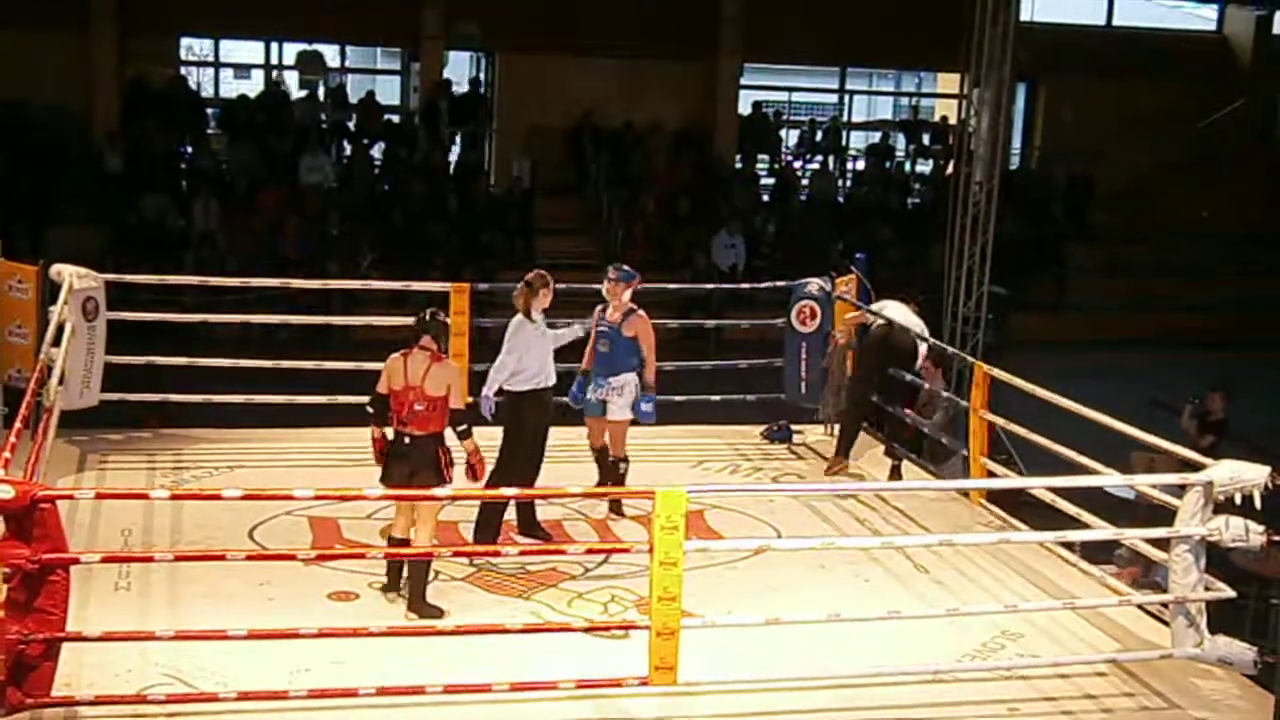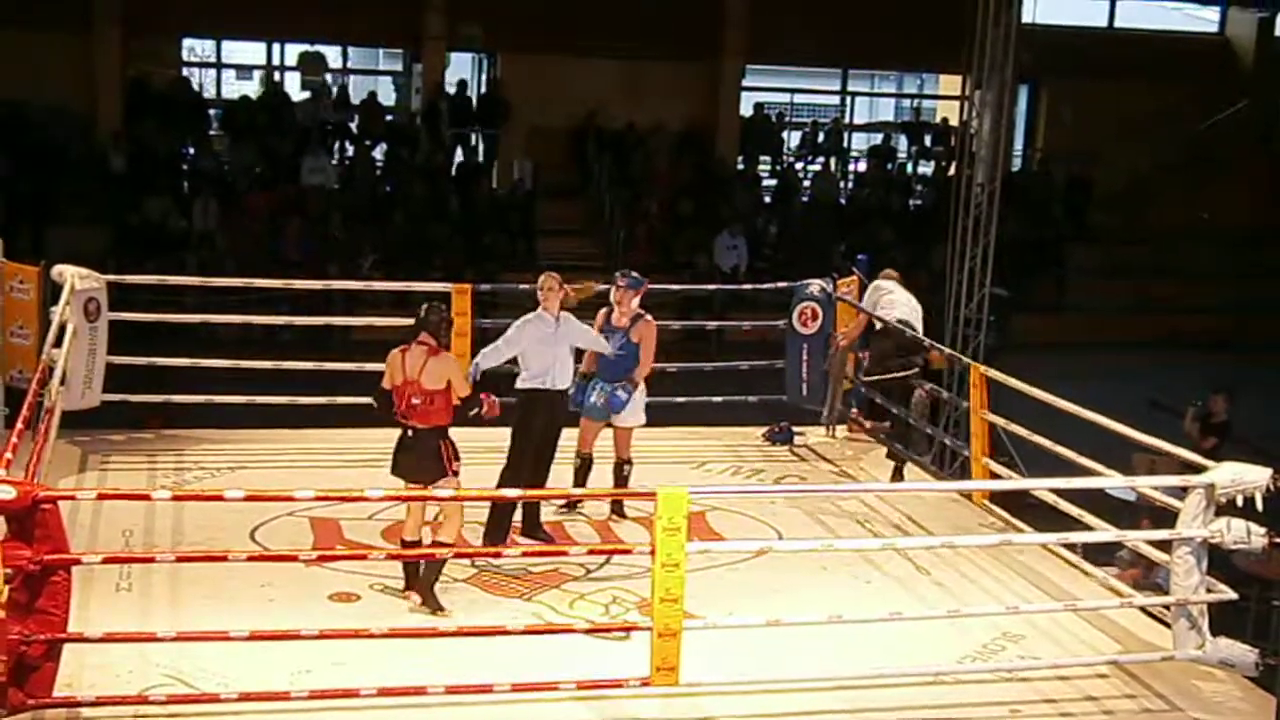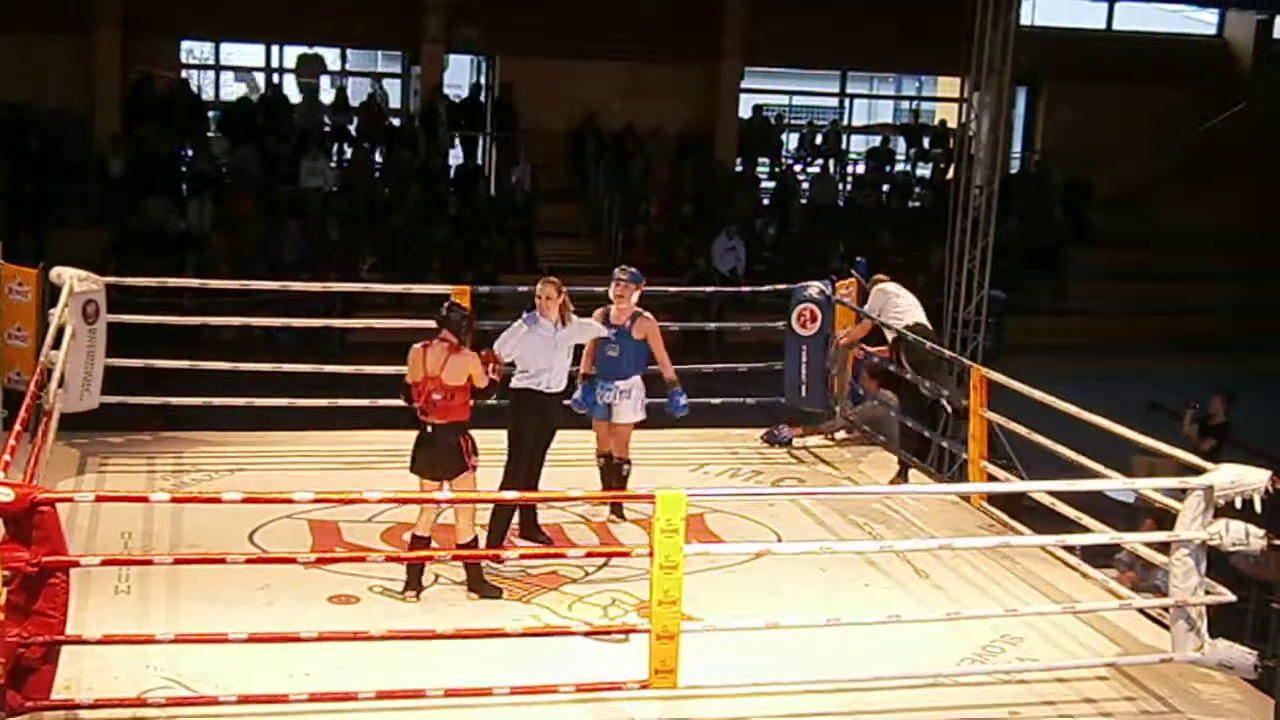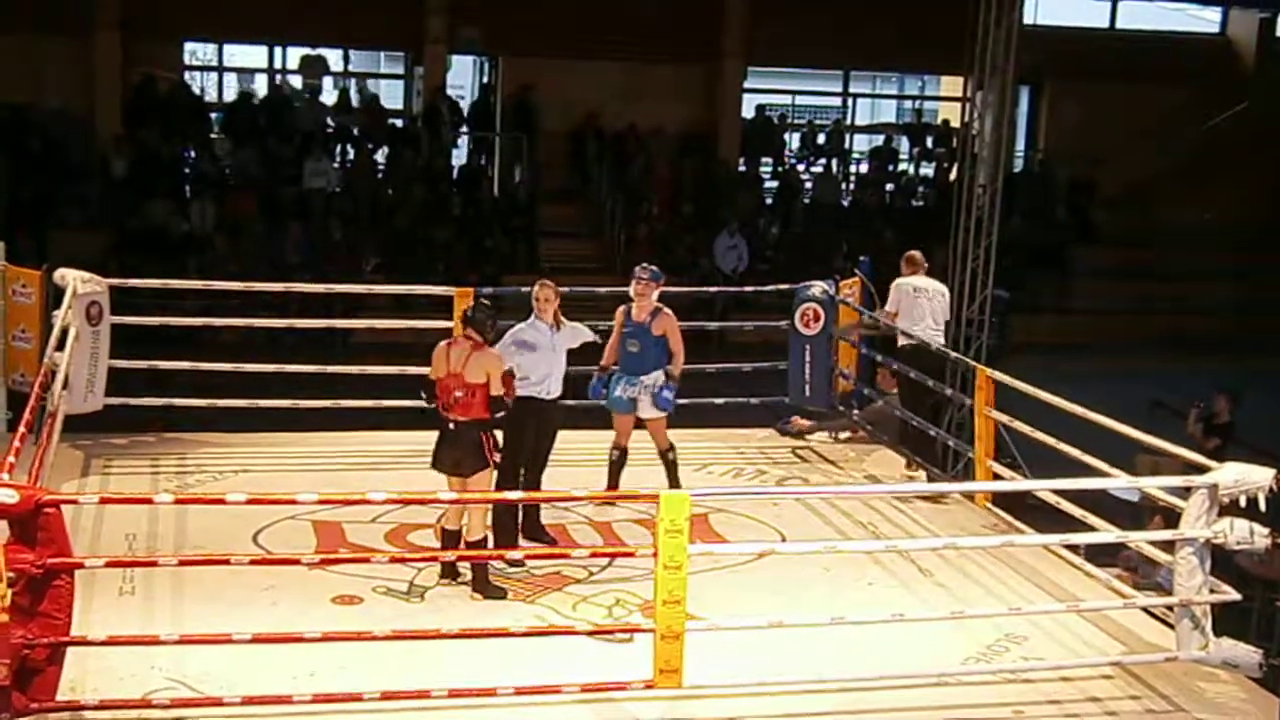
dt=0.5s
person 1, frame 1
left shoulder: (394, 362)
right shoulder: (449, 370)
left elbow: (376, 407)
right elbow: (458, 420)
left wrist: (378, 439)
right wrist: (474, 455)
left hip: (399, 449)
right hip: (430, 453)
left knee: (402, 516)
right knee: (425, 527)
left ankle: (392, 583)
right ankle: (416, 601)
person 1, frame 2
left shoulder: (396, 357)
right shoulder: (447, 362)
left elbow: (383, 402)
right elbow: (469, 404)
right wrist: (487, 405)
left hip: (407, 443)
right hip: (435, 445)
left knee: (414, 513)
right knee: (452, 518)
left ankle: (411, 584)
right ankle: (423, 589)
person 1, frame 3
left shoulder: (417, 352)
right shoulder: (466, 358)
left elbow: (410, 394)
right elbow: (485, 391)
right wrist: (493, 371)
left hip: (426, 439)
right hip: (454, 441)
left knee: (427, 511)
right knee: (465, 515)
left ankle: (412, 584)
right ankle: (475, 583)
person 1, frame 4
left shoulder: (442, 350)
right shoulder: (490, 358)
left elbow: (430, 394)
right elbow: (497, 409)
right wrist: (507, 394)
left hip: (449, 435)
right hip: (476, 438)
left knee: (456, 503)
right knee: (477, 512)
left ankle: (448, 569)
right ankle: (480, 583)
person 2, frame 1
left shoulder: (538, 322)
right shoulder: (521, 325)
right elbow: (505, 361)
left wrist: (578, 330)
right wrist: (488, 391)
left hip: (541, 397)
right hip: (522, 399)
left knee: (531, 465)
right knee: (509, 467)
left ankle: (527, 522)
right ankle: (485, 533)
person 2, frame 2
left shoulder: (569, 323)
right shoulder: (527, 325)
left elbow: (589, 338)
right elbow: (501, 350)
left wrist: (610, 349)
right wrist: (480, 362)
left hip: (558, 398)
right hip: (532, 397)
left knee: (542, 463)
right knee: (518, 465)
left ankle: (531, 524)
right ankle: (494, 535)
person 2, frame 3
left shoulder: (570, 326)
right shoulder: (528, 328)
left elbow: (590, 328)
right elbow: (501, 352)
left wrist: (607, 333)
right wrist: (523, 325)
left hip: (552, 400)
right hip: (526, 398)
left knee: (534, 465)
right knee: (516, 468)
left ankle: (529, 525)
right ankle: (496, 538)
person 2, frame 4
left shoulder: (563, 330)
right shoulder: (521, 333)
left elbow: (578, 332)
right elbow: (496, 358)
left wrist: (592, 337)
right wrist: (510, 352)
left hip: (550, 406)
right hip: (524, 406)
left knee: (535, 469)
right knee: (510, 473)
left ankle: (531, 525)
right ankle: (505, 543)
person 3, frame 1
left shoulder: (637, 319)
right shoulder: (600, 311)
left elbow: (649, 358)
left wrist: (648, 392)
right wrist: (582, 377)
left hip: (622, 384)
right hip: (598, 382)
left knee: (617, 446)
right knee: (595, 438)
left ankle: (616, 500)
right ankle: (604, 479)
person 3, frame 2
left shoulder: (645, 324)
right shoulder: (604, 315)
left elbow: (646, 363)
right elbow: (593, 350)
left wrist: (628, 387)
right wrist: (582, 380)
left hip: (625, 390)
right hip: (599, 386)
left knee: (622, 449)
right knee: (584, 443)
left ankle: (617, 503)
right ankle: (577, 495)
person 3, frame 3
left shoulder: (644, 321)
right shoulder: (600, 315)
left elbow: (661, 356)
right elbow: (590, 351)
left wrist: (674, 387)
right wrist: (583, 383)
left hip: (627, 387)
right hip: (601, 385)
left knee: (621, 448)
right knee: (603, 445)
left ankle: (617, 504)
right ankle: (607, 489)
person 3, frame 4
left shoulder: (664, 317)
right shoulder: (623, 312)
left elbow: (678, 353)
right elbow: (614, 344)
left wrist: (671, 384)
right wrist: (601, 374)
left hip: (652, 382)
right hip: (625, 380)
left knee: (660, 440)
right knee: (620, 438)
left ankle: (674, 483)
right ankle: (611, 488)
person 4, frame 1
left shoulder: (888, 305)
right shoulder: (922, 329)
left elbow: (849, 319)
right elbow: (917, 361)
left hip: (881, 335)
right hip: (909, 345)
left knee: (856, 397)
right knee: (898, 406)
left ankle: (841, 456)
right ankle: (895, 466)
person 4, frame 2
left shoulder: (878, 286)
right shoulder: (914, 301)
left elbow: (861, 322)
left wrist: (846, 341)
right wrist: (873, 353)
left hip: (891, 333)
right hip: (912, 342)
left knee: (870, 377)
right knee: (900, 409)
left ankle: (920, 363)
right ankle: (898, 469)
person 4, frame 3
left shoulder: (880, 289)
right shoulder: (908, 297)
left elbow: (866, 326)
left wrist: (847, 339)
right wrist: (872, 351)
left hip: (910, 338)
right hip: (927, 338)
right knee: (913, 410)
right ankle: (904, 470)
person 4, frame 4
left shoulder: (901, 285)
right shoulder: (941, 289)
left elbow: (888, 319)
left hip: (912, 352)
right hip: (938, 353)
left knee: (916, 415)
right knee: (931, 413)
right ankle: (915, 456)
